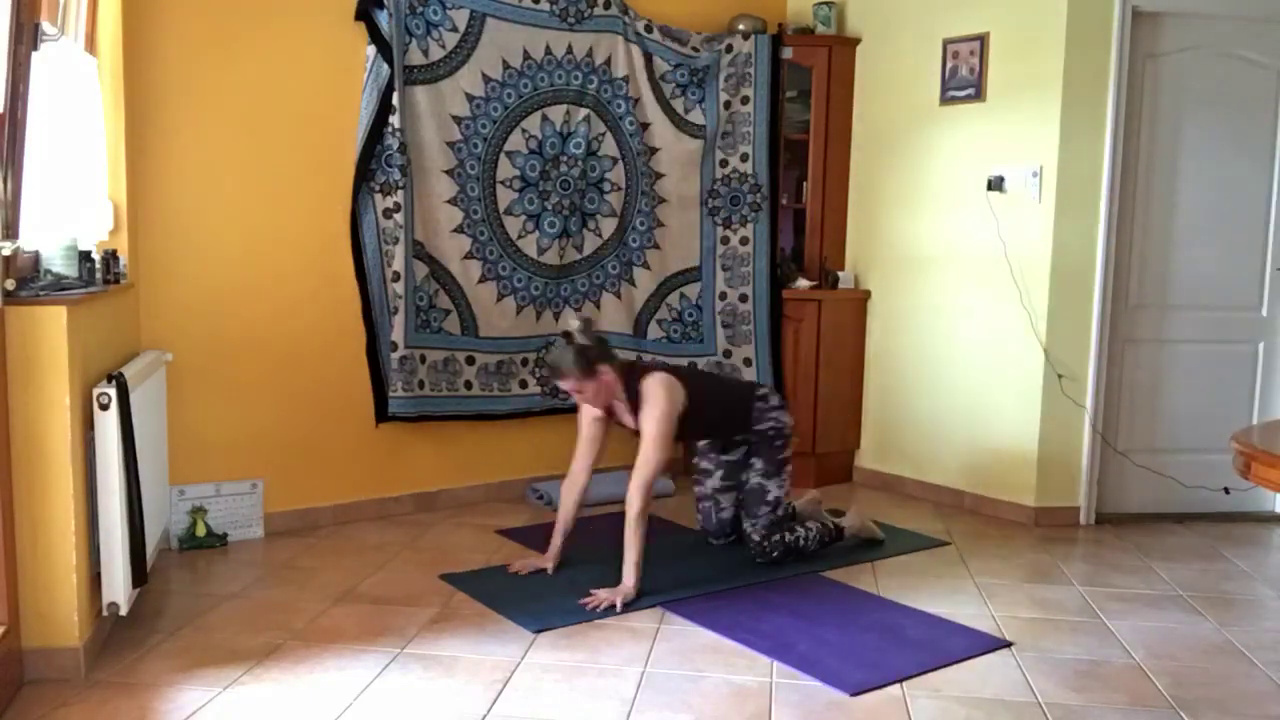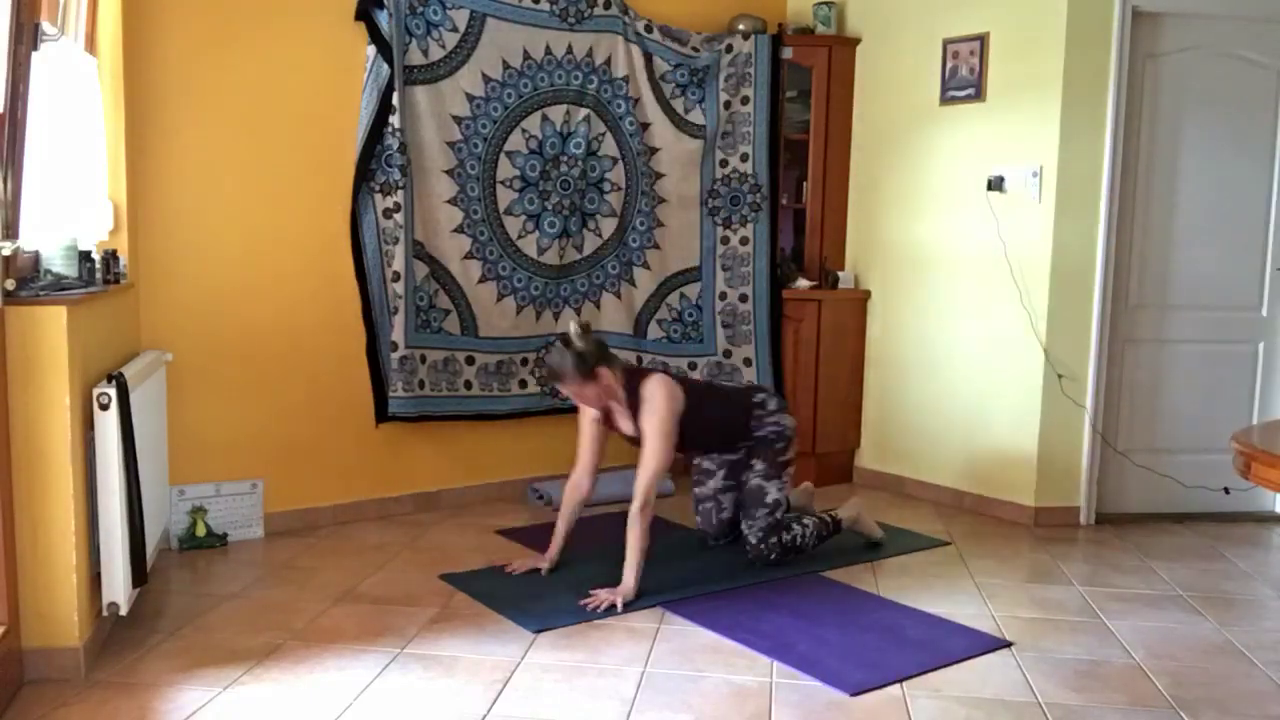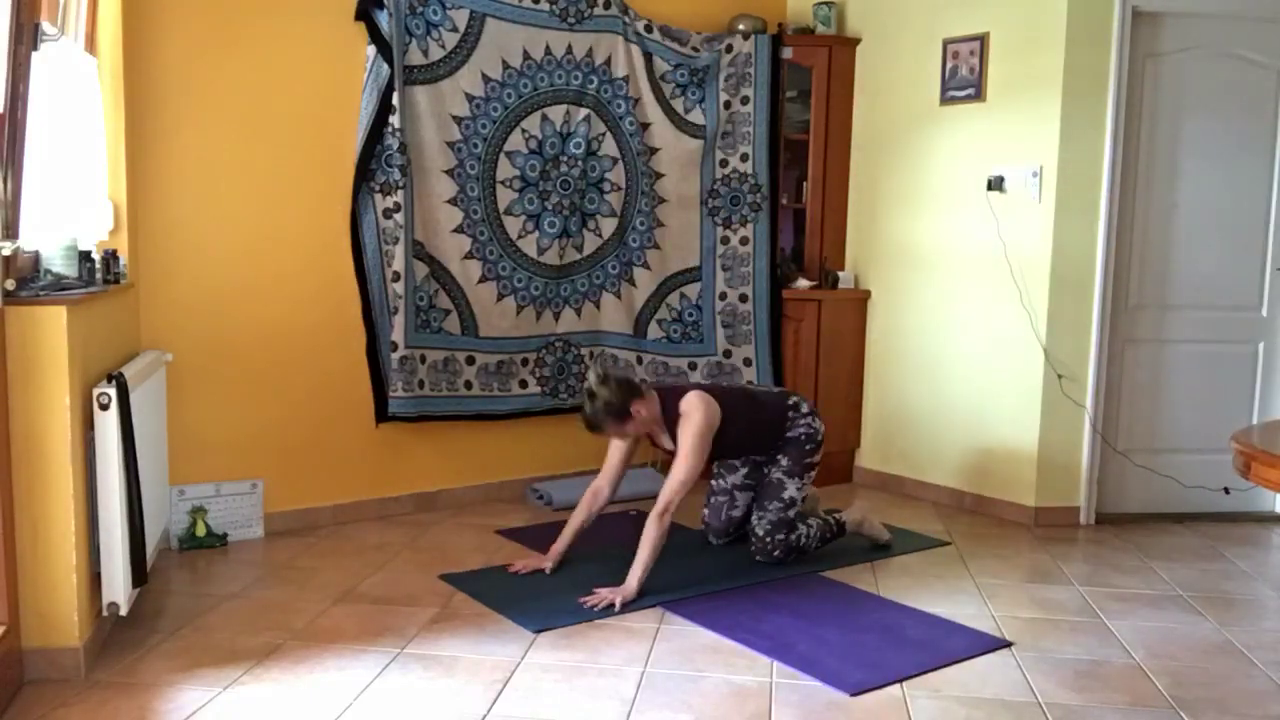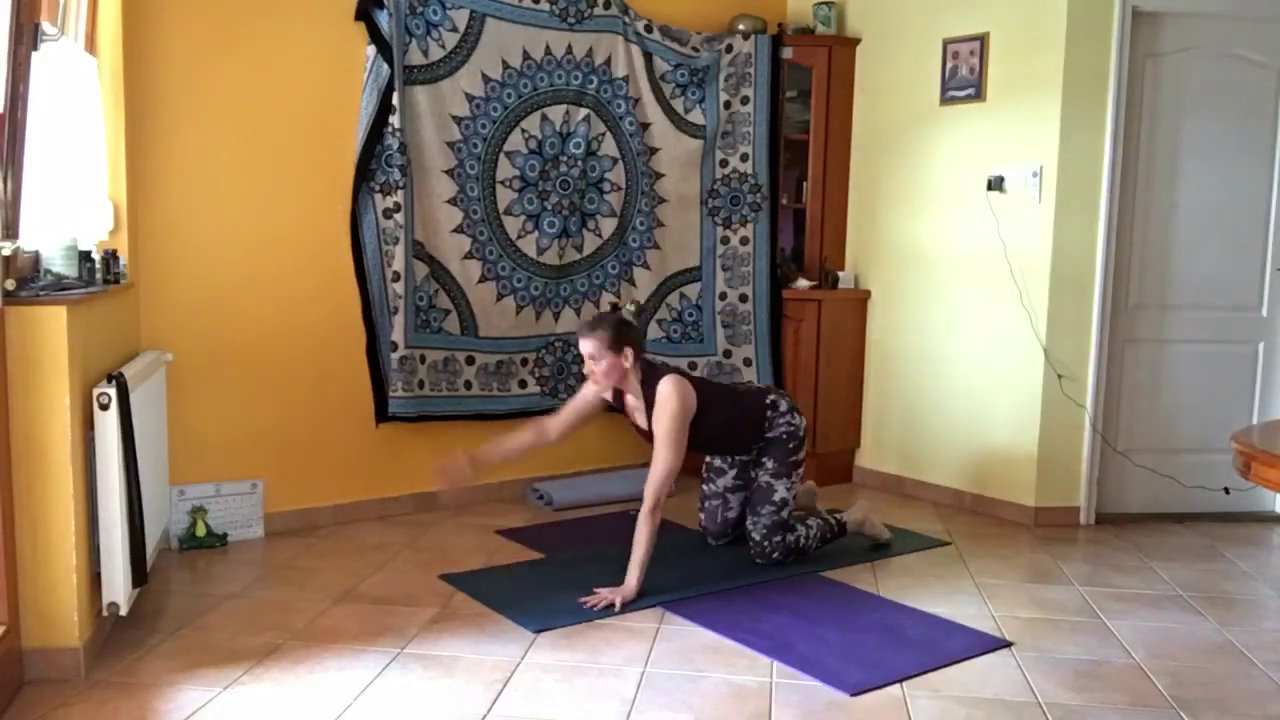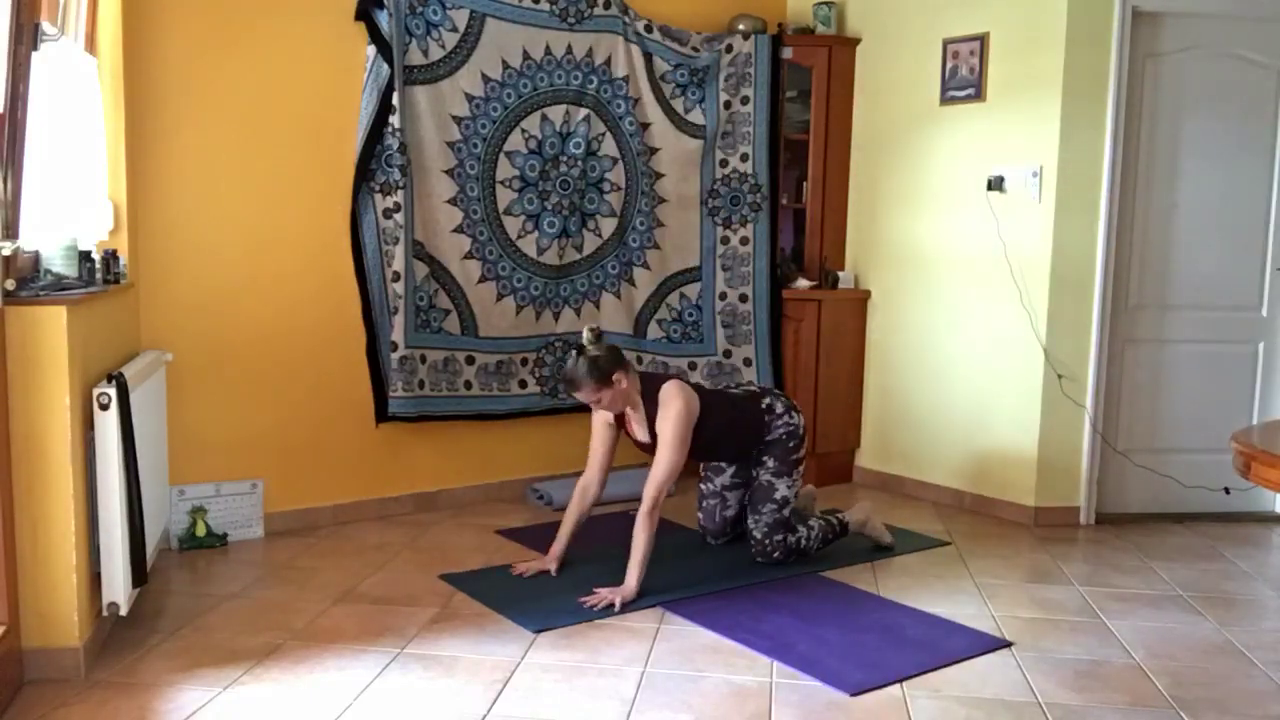
dt=0.2s
person 1, frame 1
left shoulder: (656, 395)
right shoulder: (598, 393)
left elbow: (639, 495)
right elbow: (580, 473)
left wrist: (629, 583)
right wrist: (552, 554)
left hip: (761, 420)
right hip: (714, 437)
left knee: (768, 545)
right knee: (719, 531)
left ankle: (847, 526)
right ankle: (798, 508)
person 1, frame 2
left shoulder: (655, 395)
right shoulder: (596, 397)
left elbow: (644, 499)
right elbow: (581, 477)
left wrist: (628, 584)
right wrist: (550, 554)
left hip: (762, 423)
left knee: (764, 547)
right knee: (715, 530)
left ankle: (844, 517)
right ankle: (794, 499)
person 1, frame 3
left shoulder: (694, 412)
right shoulder: (631, 410)
left elbow: (665, 508)
right elbow: (601, 489)
left wrist: (629, 588)
right wrist: (553, 555)
left hip: (794, 430)
right hip: (742, 443)
left knee: (769, 545)
right knee: (720, 529)
left ankle: (847, 521)
right ankle: (796, 504)
person 1, frame 4
left shoulder: (669, 392)
right shoulder: (605, 384)
left elbow: (653, 501)
right elbow: (552, 427)
left wrist: (631, 585)
right wrist: (479, 457)
left hip: (775, 426)
right hip: (727, 438)
left knee: (766, 548)
right knee: (716, 531)
left ankle: (849, 520)
right ankle: (795, 493)
person 1, frame 5
left shoulder: (672, 400)
right shoulder: (612, 401)
left elbow: (652, 503)
right elbow: (590, 482)
left wrist: (630, 585)
right wrist: (555, 551)
left hip: (775, 426)
right hip: (724, 437)
left knee: (766, 541)
left ankle: (853, 519)
right ankle: (795, 499)
